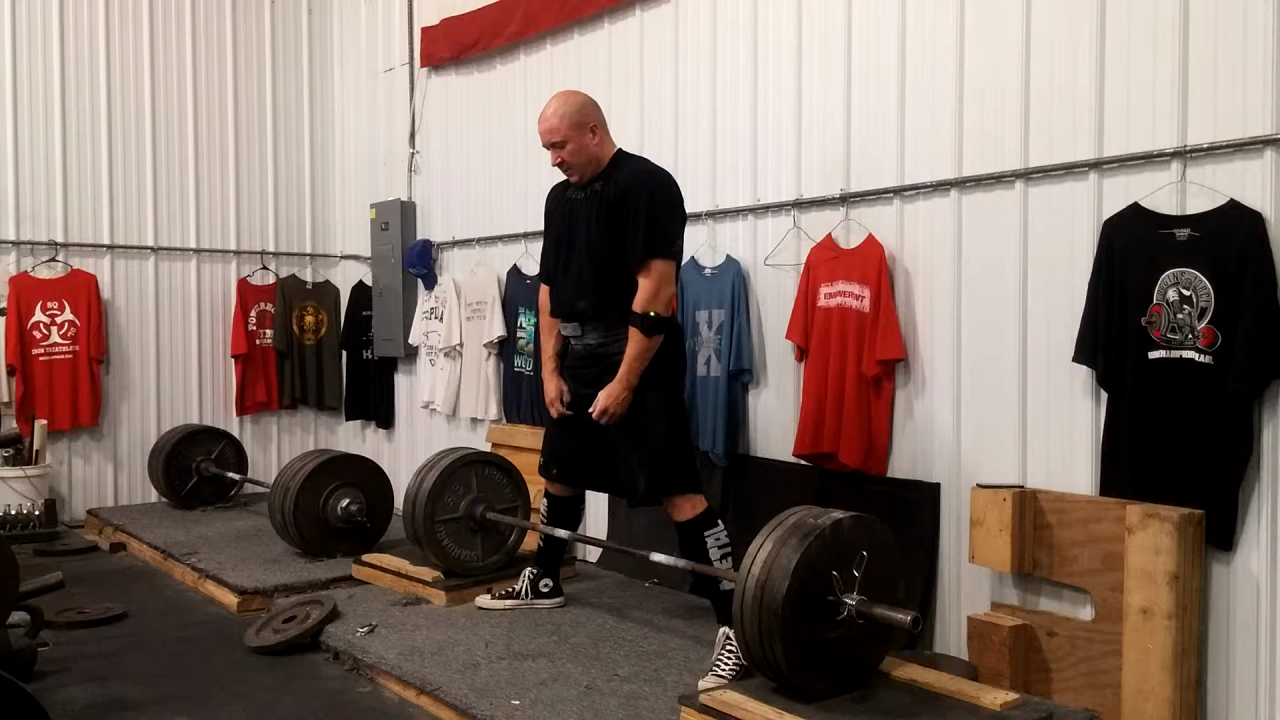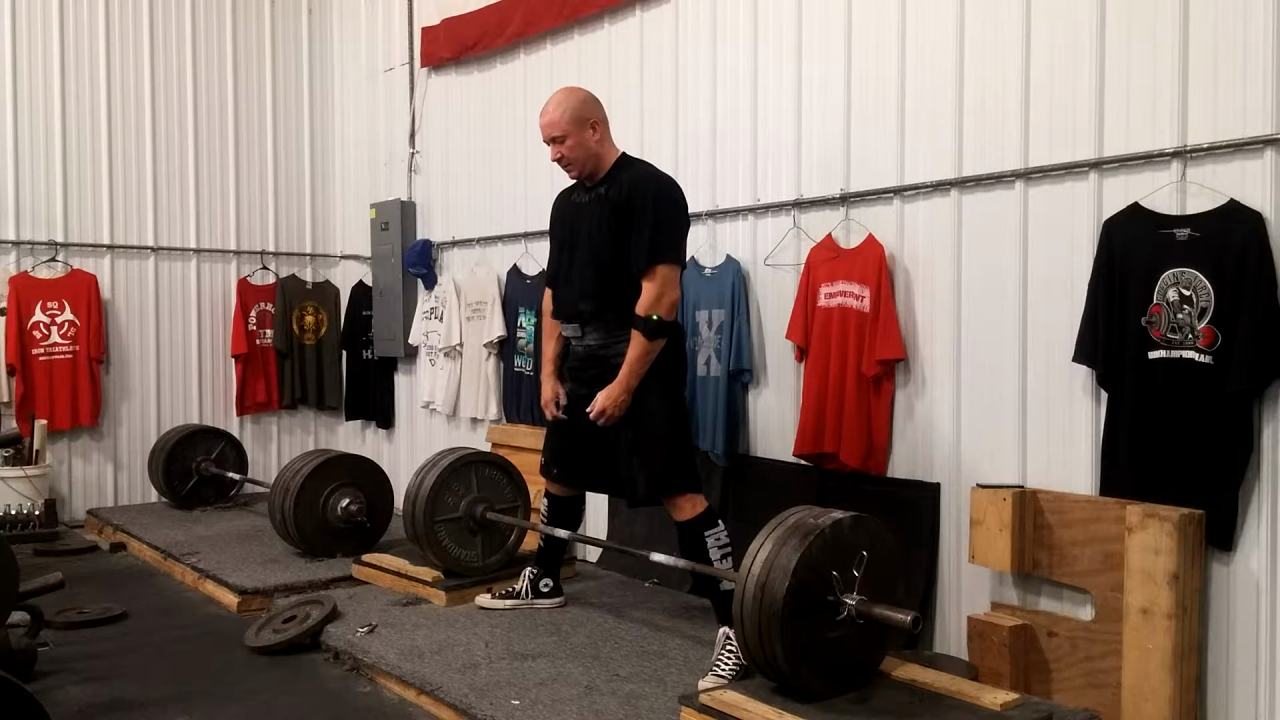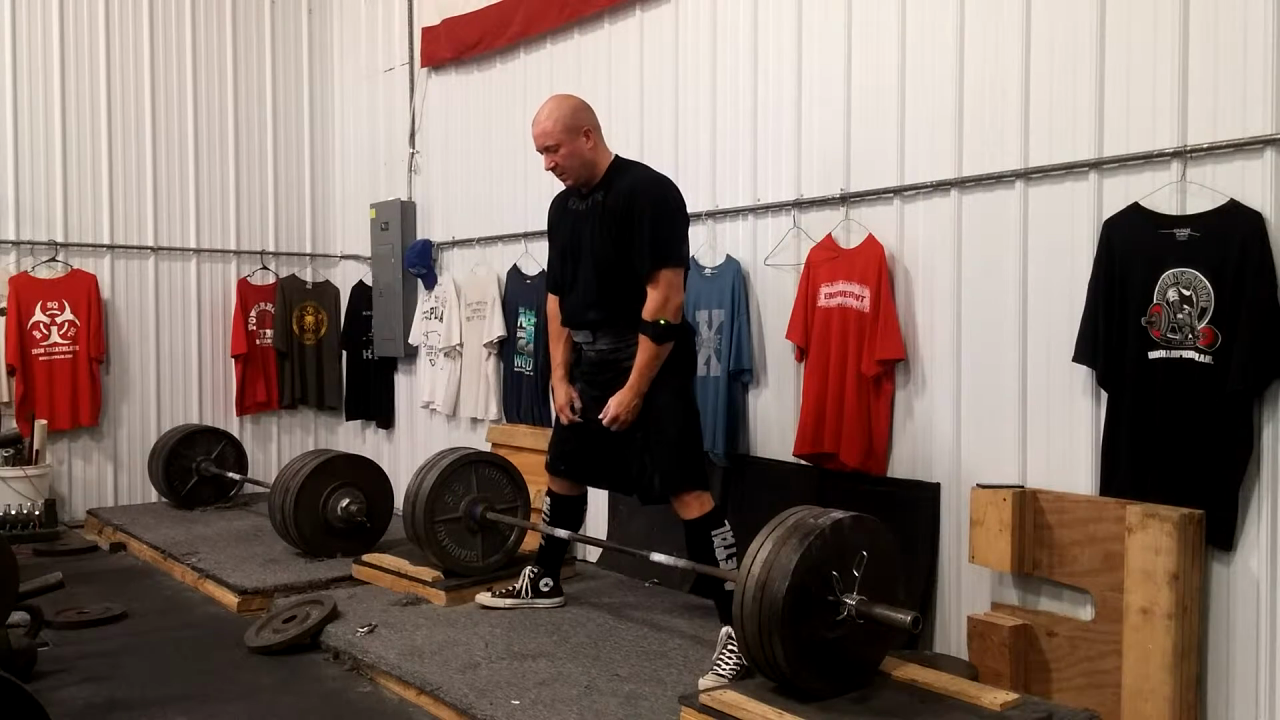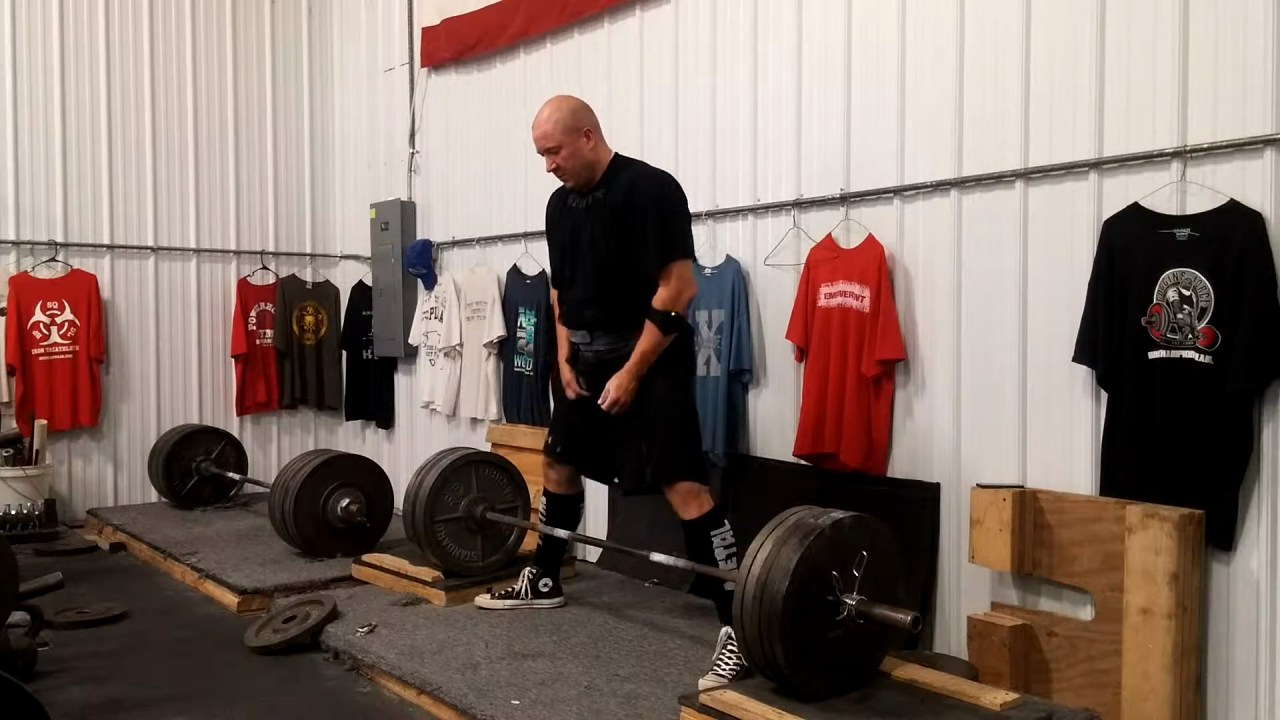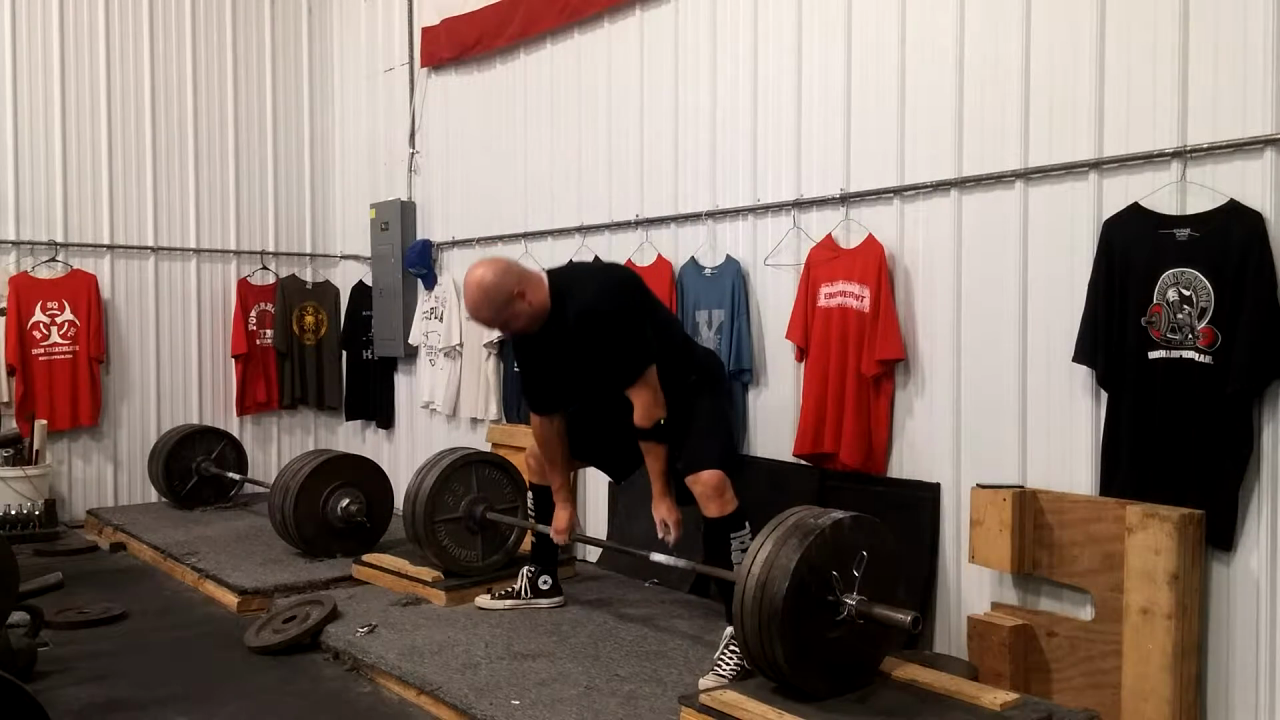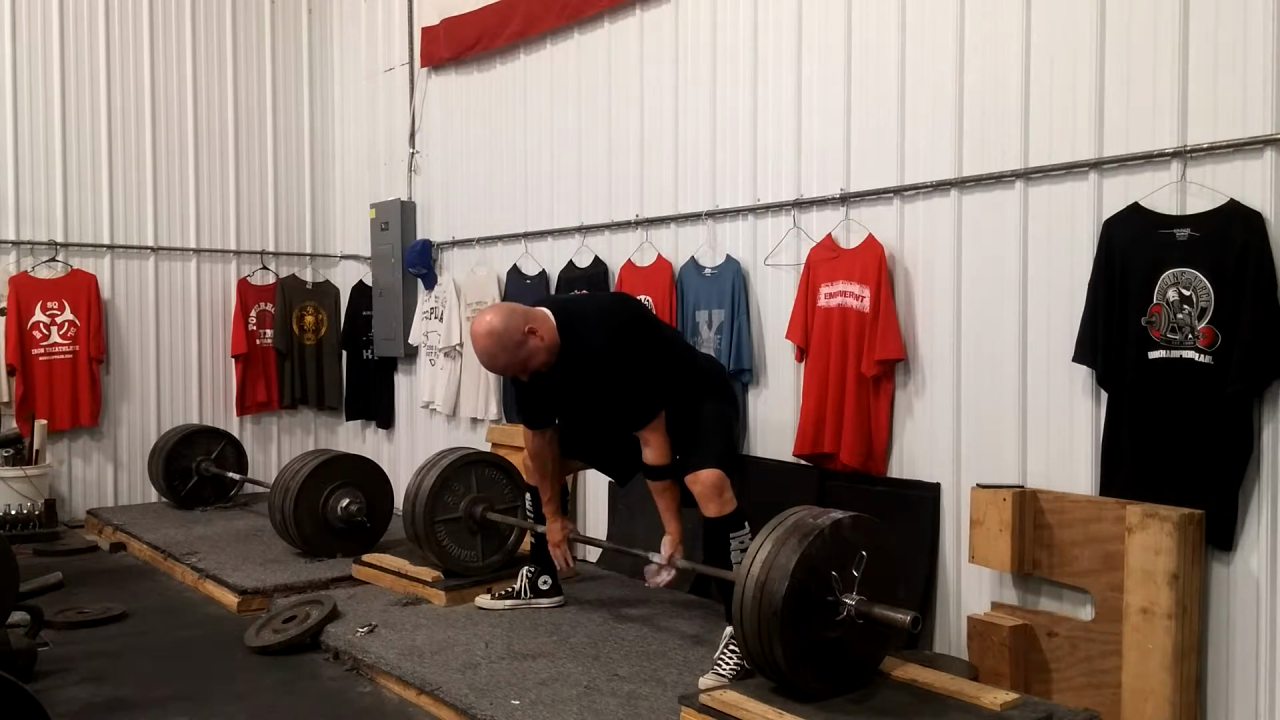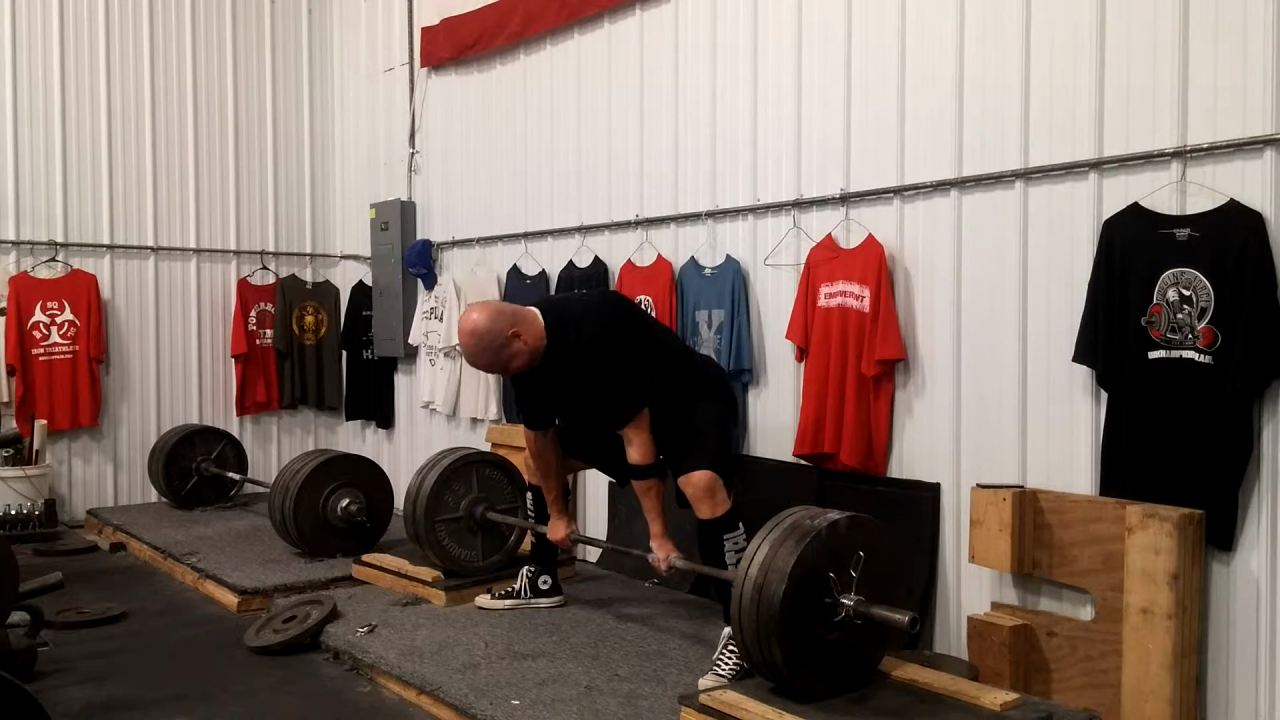
dt=0.7s
person 1, frame 1
left shoulder: (646, 185)
right shoulder: (560, 196)
left elbow: (657, 290)
right elbow: (549, 289)
left wrist: (624, 384)
right wrist: (551, 370)
left hip: (639, 364)
right hip: (578, 364)
left knee: (676, 491)
right knee: (558, 473)
left ankle: (735, 626)
right ankle: (543, 579)
person 1, frame 2
left shoulder: (650, 190)
right shoulder: (567, 202)
left elbow: (661, 294)
right elbow: (555, 293)
left wrist: (624, 386)
right wrist: (550, 373)
left hip: (639, 366)
right hip: (580, 365)
left knee: (677, 493)
right knee: (559, 474)
left ankle: (734, 628)
right ankle: (544, 580)
person 1, frame 3
left shoulder: (648, 193)
right shoulder: (563, 206)
left elbow: (666, 298)
right elbow: (558, 298)
left wrist: (635, 390)
right wrist: (560, 378)
left hip: (651, 365)
right hip: (590, 365)
left knee: (685, 491)
right knee: (563, 470)
left ankle: (737, 627)
right ankle: (544, 579)
person 1, frame 4
left shoulder: (649, 189)
right shoulder: (561, 204)
left elbow: (677, 287)
left wrist: (632, 372)
right wrist: (564, 356)
left hip: (648, 358)
right hip: (587, 360)
left knee: (682, 486)
right knee: (558, 463)
left ankle: (737, 627)
right ankle: (543, 580)
person 1, frame 5
left shoulder: (602, 297)
right shoulder: (527, 327)
left elbow: (646, 397)
right elbow: (546, 416)
left wrist: (661, 495)
right wrist: (563, 503)
left hip: (685, 389)
left knee: (708, 484)
right knee: (539, 457)
left ankle: (740, 632)
right ankle: (541, 580)
person 1, frame 6
left shoulder: (610, 337)
right shoulder: (524, 350)
left elbow: (652, 439)
right elbow: (540, 435)
left wrist: (673, 534)
right wrist: (552, 515)
left hip: (693, 399)
left knee: (708, 484)
right knee: (537, 462)
left ankle: (740, 632)
right ankle: (540, 581)
person 1, frame 7
left shoulder: (596, 337)
right shoulder: (526, 347)
left elbow: (637, 438)
right elbow: (542, 435)
left wrist: (658, 534)
right wrist: (557, 514)
left hip: (692, 399)
left knee: (701, 486)
right knee: (537, 462)
left ankle: (738, 632)
right ankle: (541, 580)
